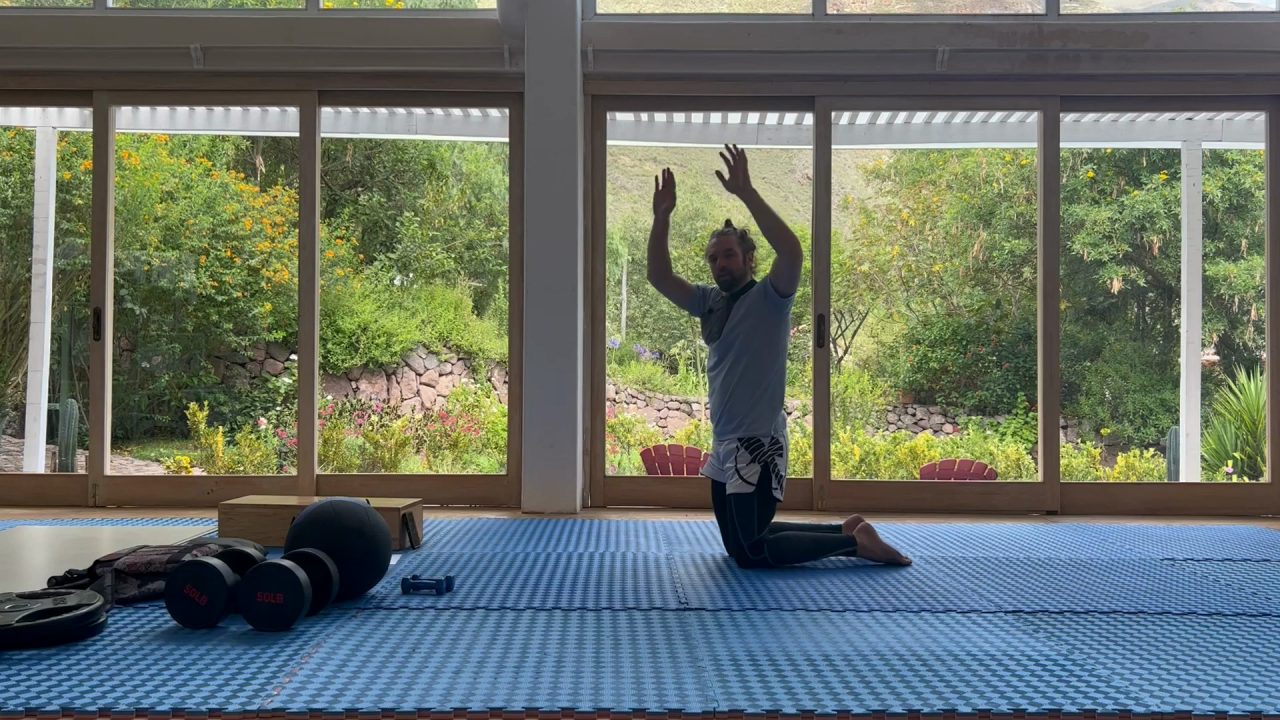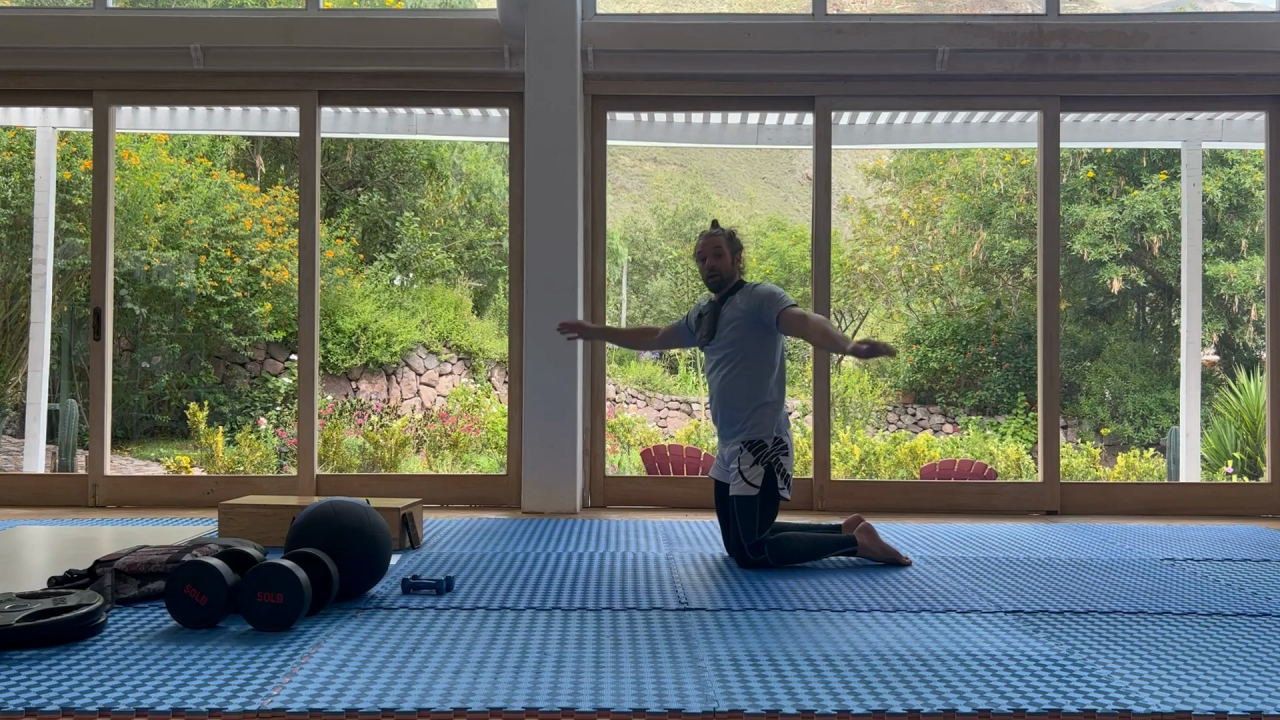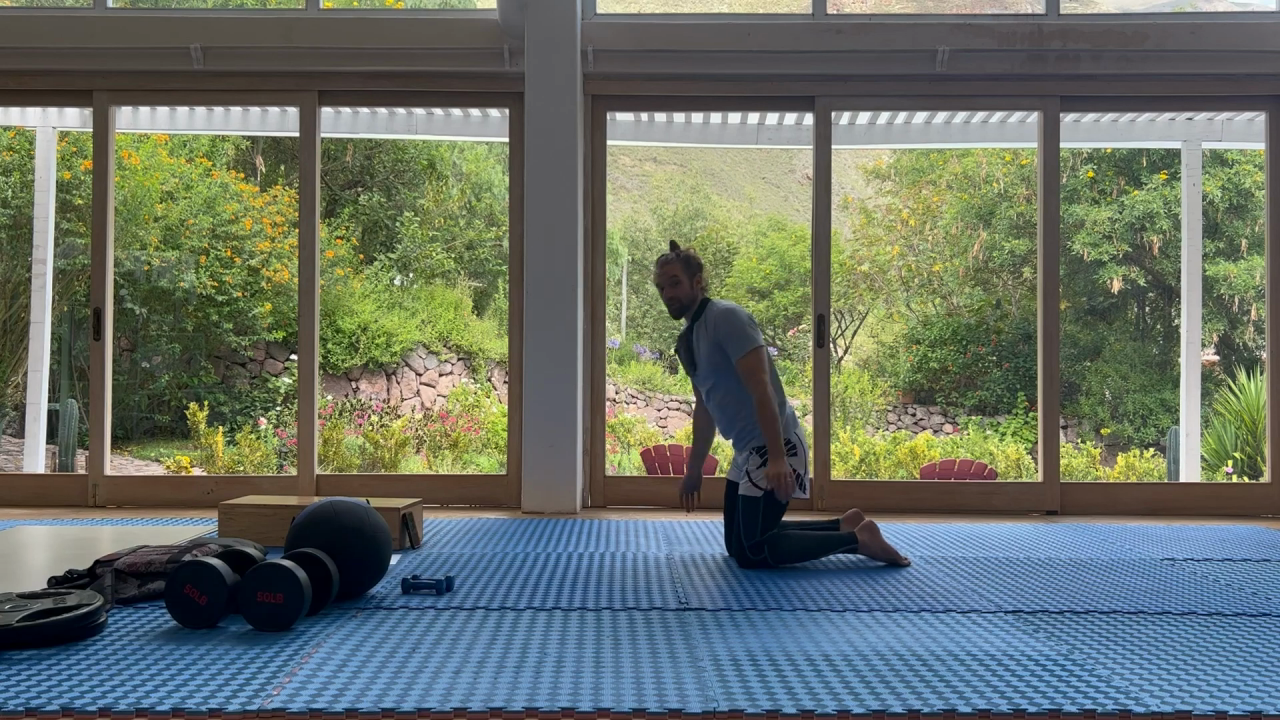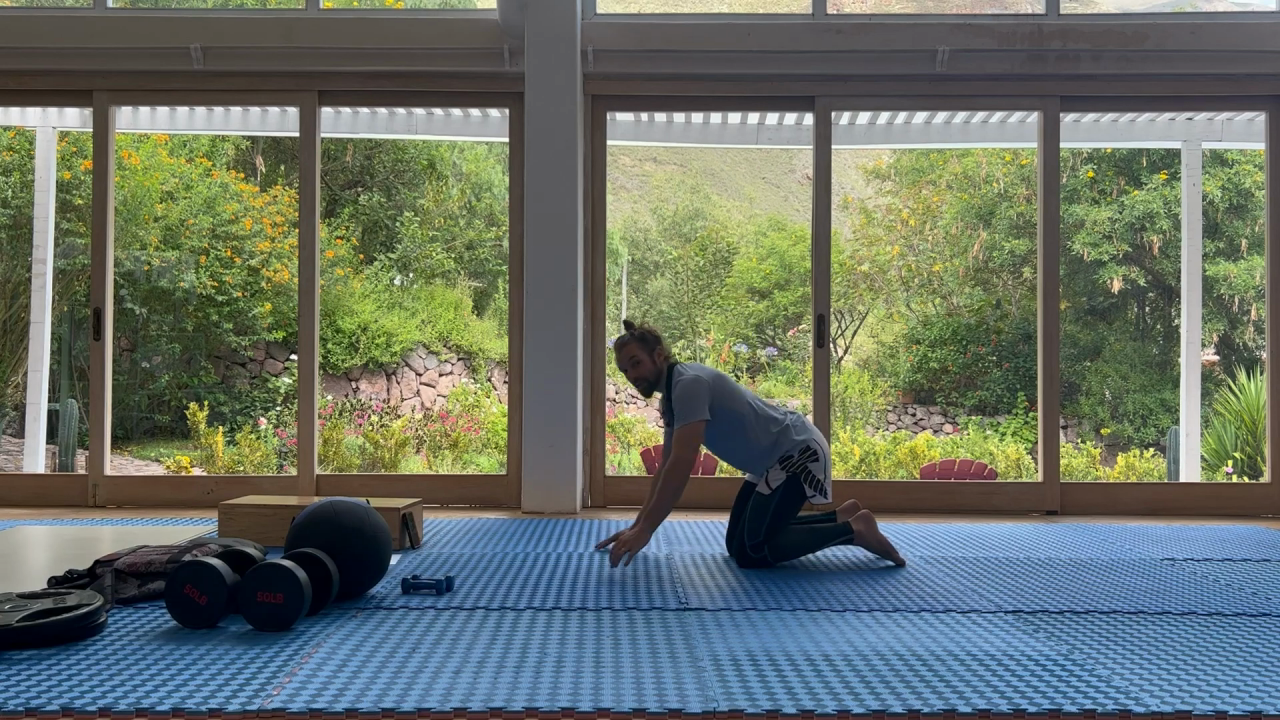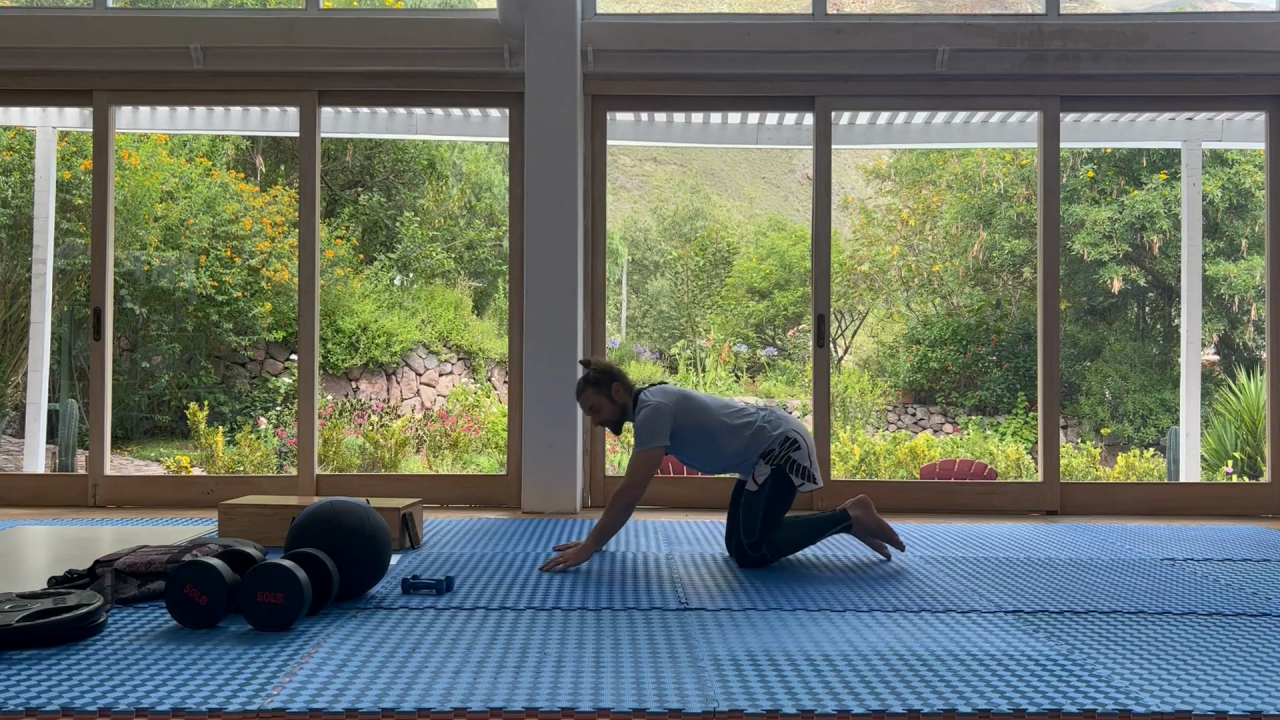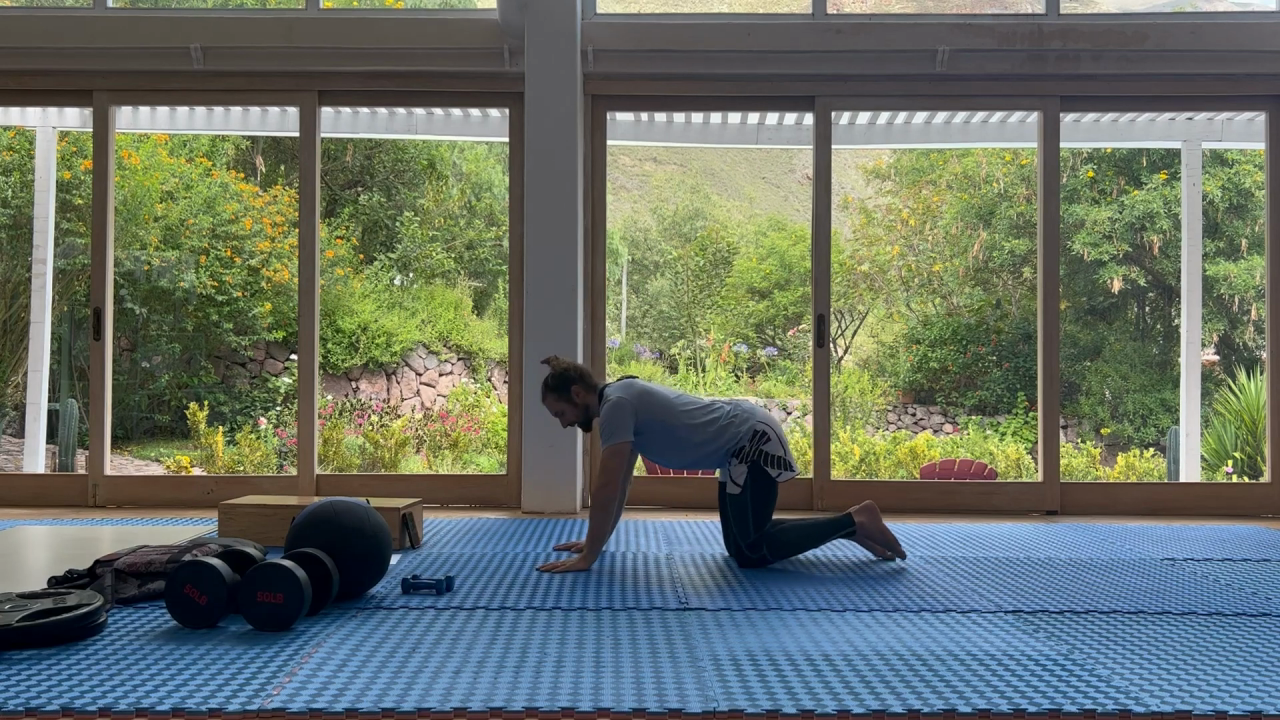
dt=0.4s
person 1, frame 1
left shoulder: (769, 296)
right shoulder: (712, 303)
left elbow: (790, 250)
right elbow: (660, 278)
left wrist: (745, 192)
right wrist: (662, 215)
left hip: (757, 445)
right hip: (725, 446)
left knee: (750, 553)
right knee: (737, 545)
left ankle: (856, 543)
right ankle: (846, 530)
person 1, frame 2
left shoulder: (761, 299)
right shoulder: (704, 314)
left elbow: (808, 324)
right elbow: (654, 338)
left wrist: (846, 344)
right wrist: (598, 332)
left hip: (760, 446)
right hip: (732, 448)
left knee: (751, 552)
right knee: (741, 542)
left ankle: (856, 542)
right ankle: (846, 530)
person 1, frame 3
left shoulder: (725, 318)
right shoulder: (689, 339)
left elbow: (761, 389)
right elbow: (704, 409)
left wrist: (777, 459)
right wrist: (693, 470)
left hip: (773, 448)
right hip: (748, 452)
left knee: (751, 552)
right knee: (738, 547)
left ankle: (857, 537)
right ankle: (844, 526)
person 1, frame 4
left shoulder: (688, 385)
right shoulder: (671, 400)
left elbow: (681, 466)
right elbow: (666, 467)
left wrist: (644, 531)
right wrist: (638, 525)
left hip: (797, 456)
right hip: (777, 461)
left knee: (752, 551)
right knee: (739, 545)
left ankle: (853, 530)
right ankle: (841, 517)
person 1, frame 5
left shoulder: (654, 410)
right shoulder: (649, 409)
left elbow: (631, 491)
right elbow: (630, 488)
left wrist: (588, 549)
right wrist: (594, 539)
left hip: (782, 446)
right hip: (769, 449)
left knee: (751, 552)
right knee: (739, 544)
left ankle: (850, 517)
right ankle: (848, 517)
person 1, frame 6
left shoulder: (616, 406)
right shoulder: (623, 398)
left elbow: (606, 488)
right elbow: (619, 484)
left wrist: (589, 555)
right wrist: (595, 540)
left hip: (753, 439)
right hip: (745, 438)
left knee: (753, 553)
right knee: (741, 542)
left ankle: (856, 521)
right ankle: (849, 524)
